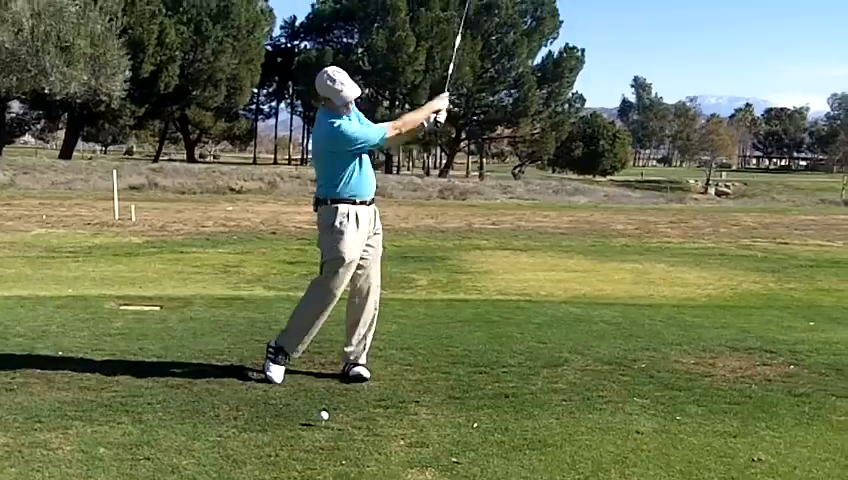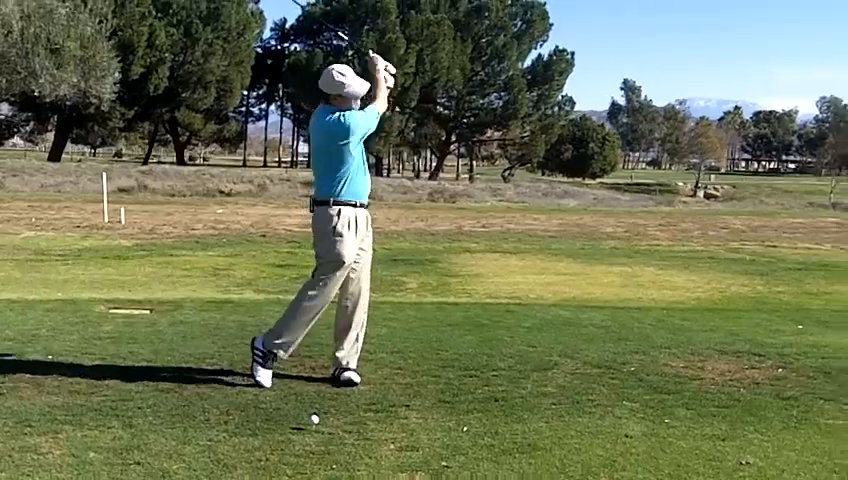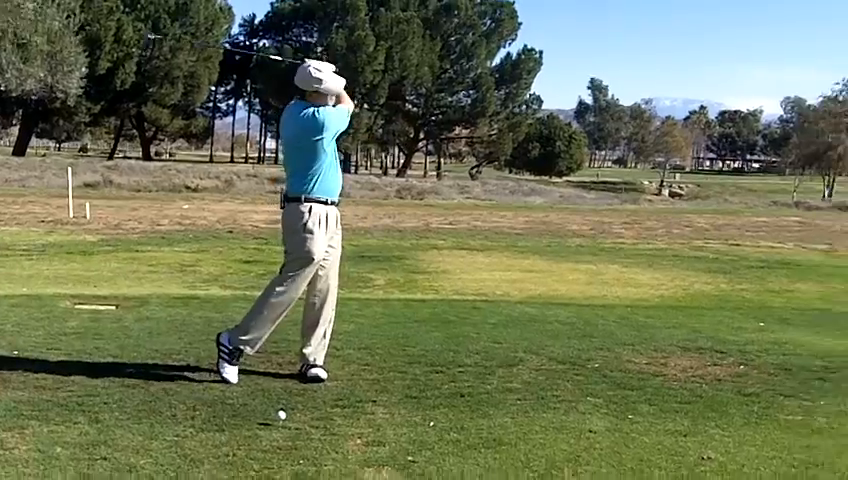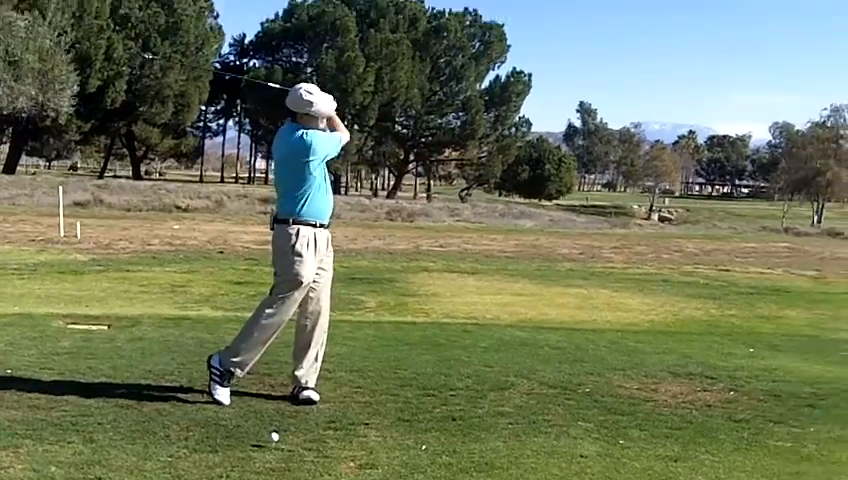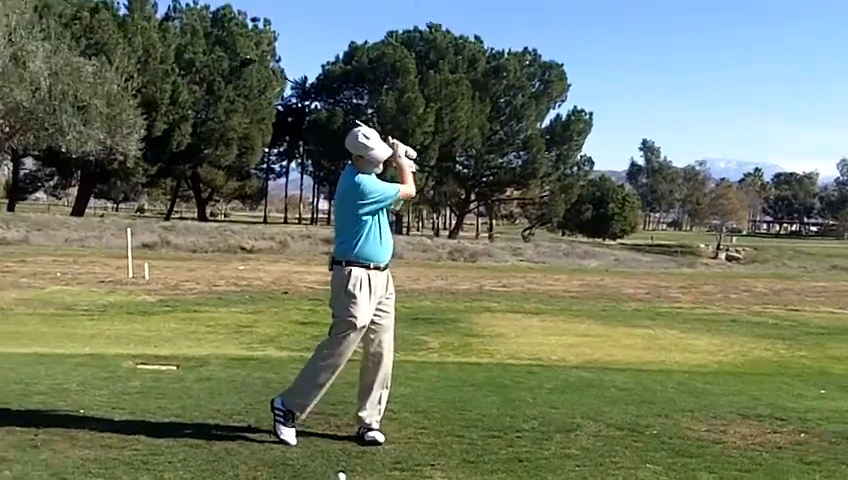
dt=0.2s
person 1, frame 1
left shoulder: (350, 111)
right shoulder: (336, 128)
left elbow: (386, 133)
right elbow: (393, 129)
left wrist: (424, 120)
right wrist: (431, 105)
left hip: (367, 212)
right hip: (342, 215)
left knee: (367, 292)
right knee: (330, 287)
left ankle: (354, 359)
right ankle: (281, 349)
person 1, frame 2
left shoulder: (331, 112)
right shoulder: (343, 123)
left elbow: (370, 113)
right elbow: (375, 109)
left wrist: (382, 86)
right wrist: (379, 72)
left hip: (356, 215)
right hip: (339, 216)
left knee: (357, 294)
right knee: (322, 288)
left ankle: (345, 363)
right ankle: (269, 348)
person 1, frame 3
left shoulder: (296, 110)
right shoulder: (318, 119)
left elbow: (338, 107)
right elbow: (347, 105)
right wrist: (334, 89)
left hip: (324, 213)
right hip: (310, 214)
left knee: (324, 292)
right knee: (290, 284)
left ankle: (312, 360)
right ankle: (235, 342)
person 1, frame 4
left shoulder: (290, 133)
right shoulder: (307, 141)
left elbow: (332, 135)
right elbow: (343, 135)
left wrist: (323, 106)
right wrist: (329, 115)
left hip: (316, 235)
right hip: (300, 236)
left knee: (316, 314)
right knee: (280, 306)
left ankle: (304, 382)
right ankle: (226, 364)
person 1, frame 5
left shoulder: (364, 176)
right shoulder: (360, 184)
left elbow: (395, 194)
right elbow: (408, 191)
left wrist: (399, 158)
right wrist: (401, 162)
left hip: (379, 276)
right hip: (357, 277)
left knee: (380, 354)
right knee: (339, 347)
left ankle: (369, 422)
right ankle: (288, 406)
